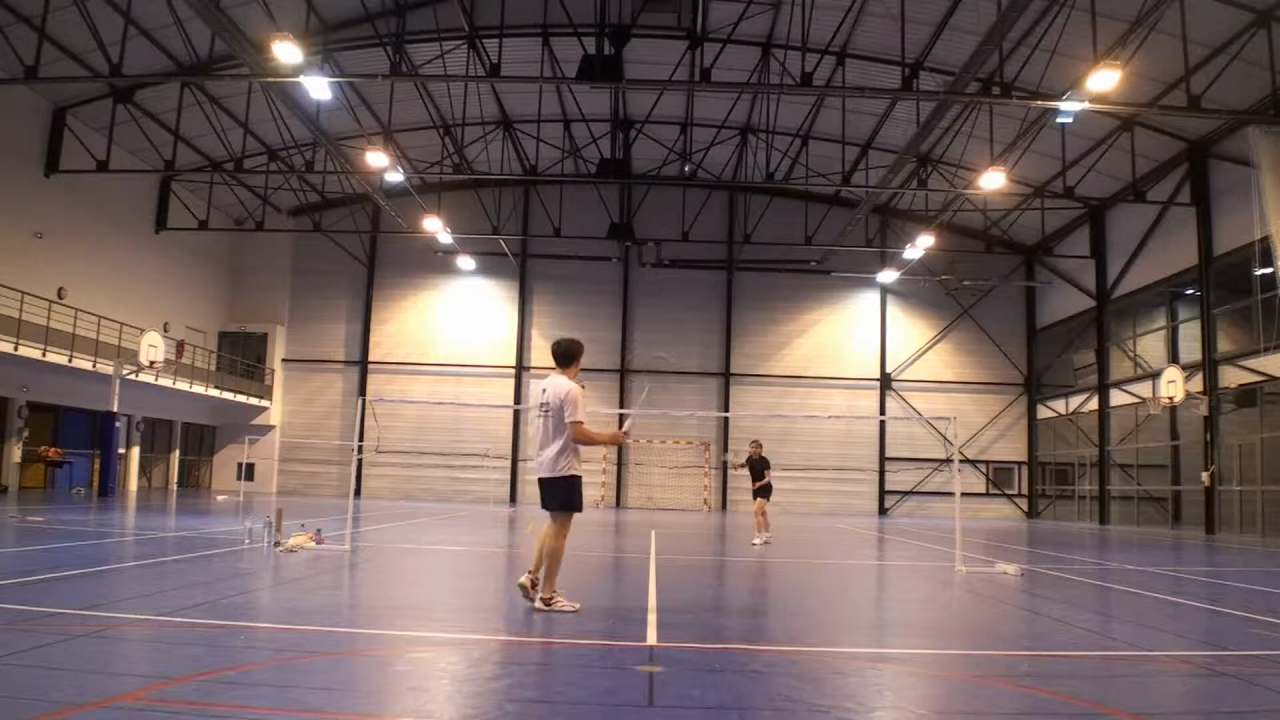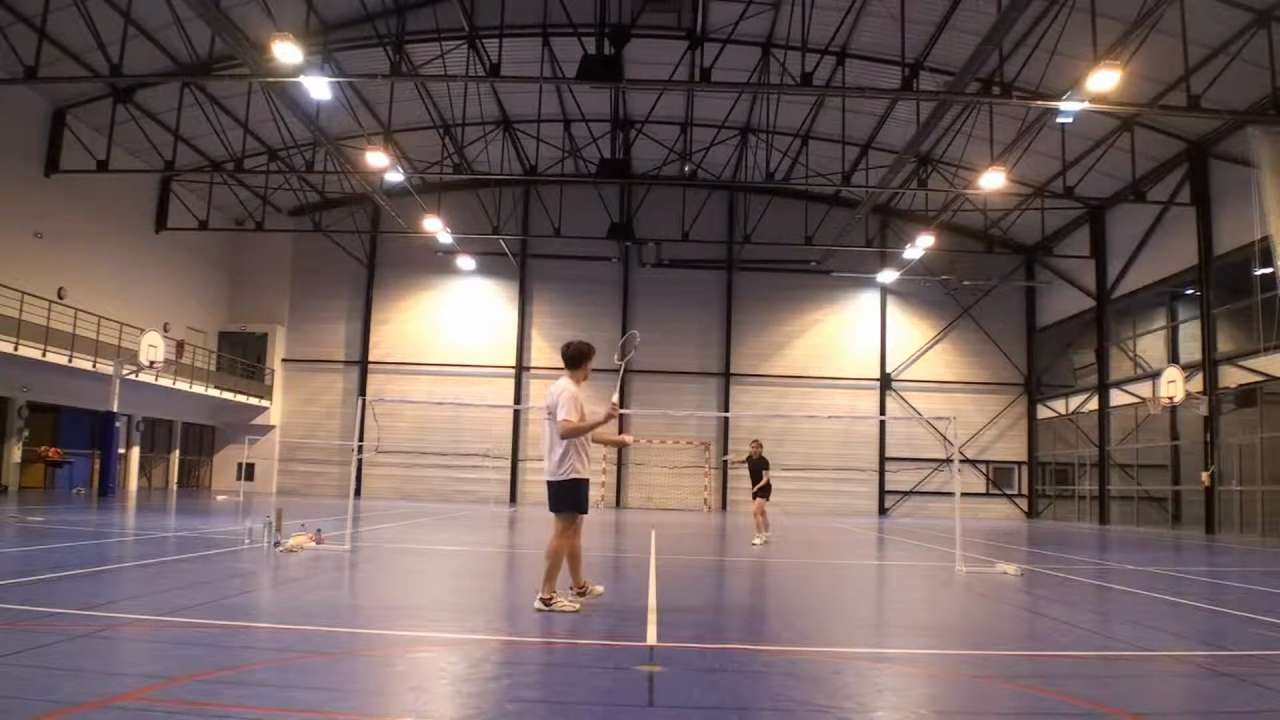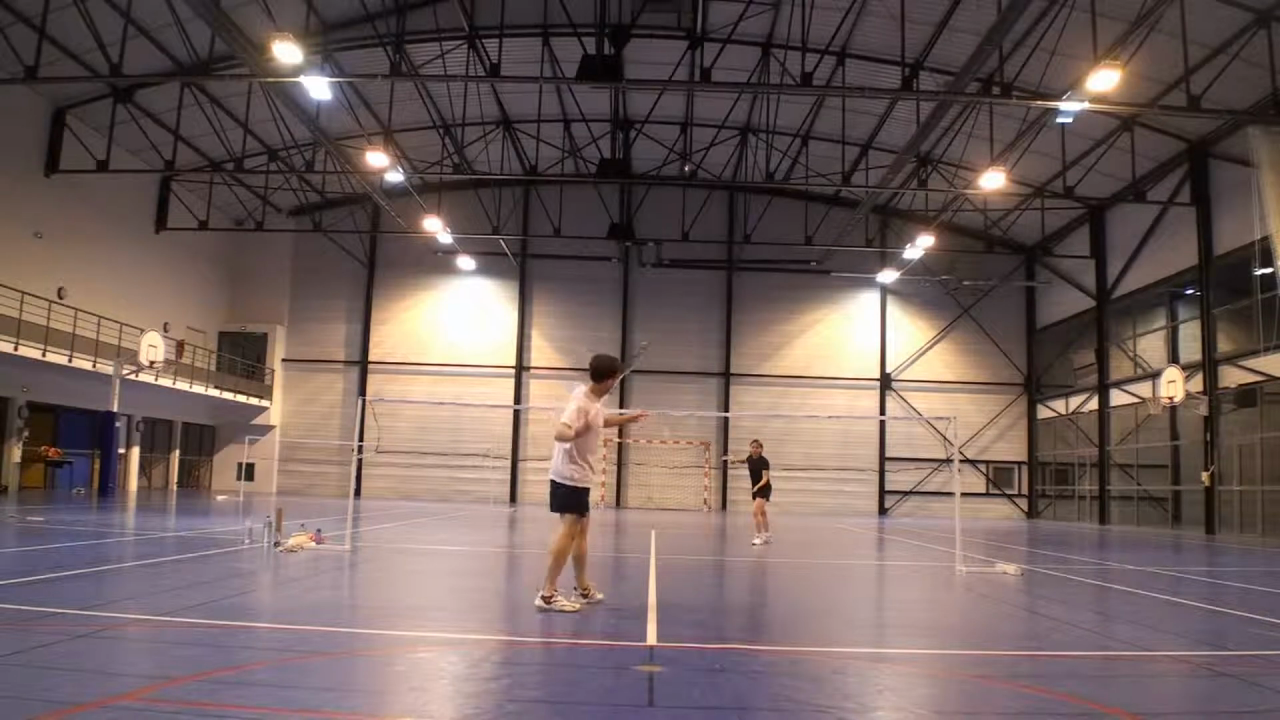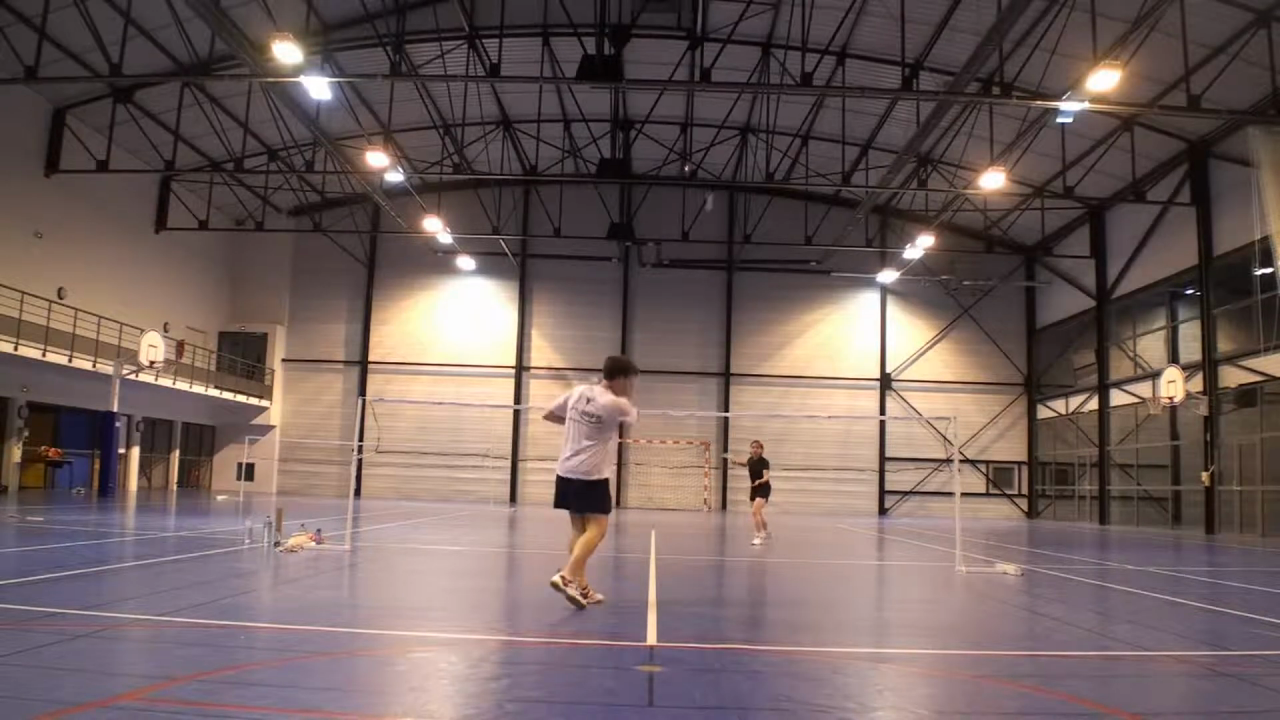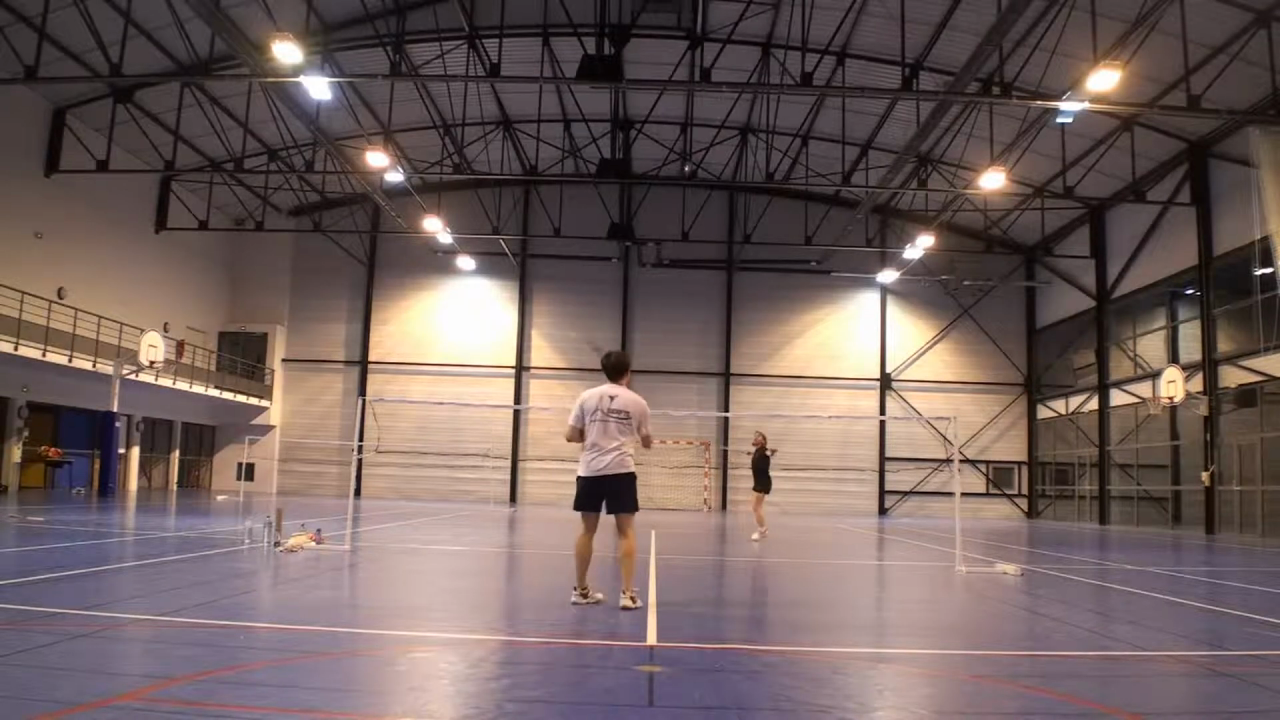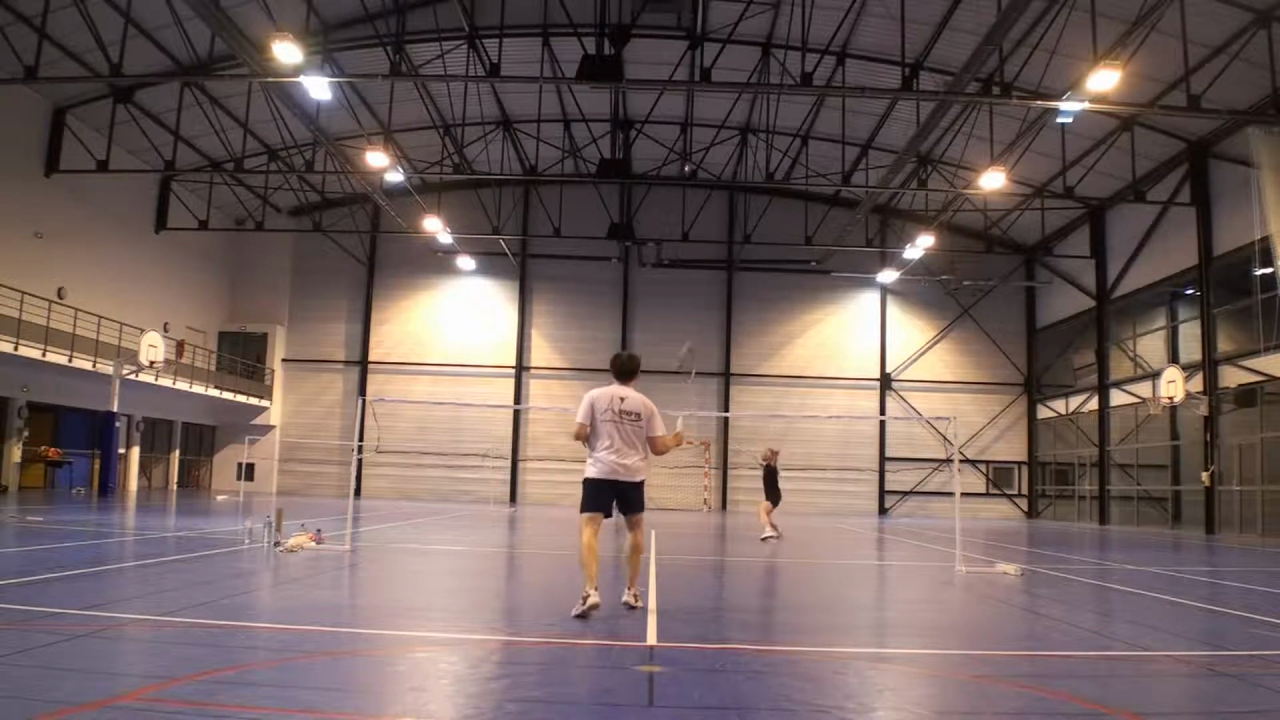
dt=0.5s
person 1, frame 1
left shoulder: (545, 386)
right shoulder: (571, 389)
right elbow: (577, 435)
right wrist: (609, 438)
left hip: (546, 467)
right hip: (564, 470)
left knee: (553, 527)
right knee: (559, 530)
left ankle: (532, 577)
right ankle: (546, 595)
person 1, frame 2
left shoulder: (562, 388)
right shoulder: (568, 391)
right elbow: (565, 431)
left wrist: (611, 440)
right wrist: (601, 420)
left hip: (564, 472)
right hip: (569, 473)
left knee: (573, 529)
right knee: (563, 531)
left ankle: (579, 587)
right ankle: (546, 595)
person 1, frame 3
left shoulder: (590, 396)
right shoulder: (582, 403)
left elbow: (599, 421)
right elbow: (559, 433)
left wrist: (629, 418)
right wrist: (572, 433)
left hip: (574, 476)
right hip: (571, 477)
left knee: (579, 530)
right knee: (569, 531)
left ankle: (583, 589)
right ankle: (548, 594)
person 1, frame 4
left shoulder: (577, 392)
right shoulder: (616, 405)
left elbow: (548, 415)
right elbow: (632, 414)
right wrist: (625, 397)
left hip: (566, 472)
right hip: (593, 475)
left knee: (580, 529)
right knee: (596, 529)
left ankle: (581, 588)
right ankle: (566, 576)
person 1, frame 5
left shoulder: (586, 397)
right shoulder: (638, 403)
left elbow: (571, 436)
right elbow: (647, 443)
left hip: (590, 471)
right hip: (621, 472)
left knee: (587, 530)
right knee: (626, 533)
left ankle: (581, 590)
right ankle: (627, 593)
person 1, frame 6
left shoulder: (595, 396)
right shoulder: (646, 404)
left elbow: (579, 433)
right elbow: (658, 448)
left wrist: (590, 437)
right wrist: (674, 441)
left hip: (599, 473)
right hip: (632, 475)
left knee: (589, 531)
right knee: (635, 529)
left ankle: (591, 592)
right ankle: (631, 591)
